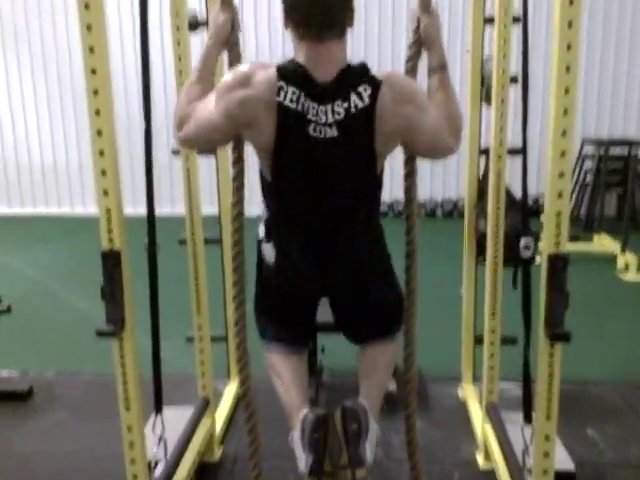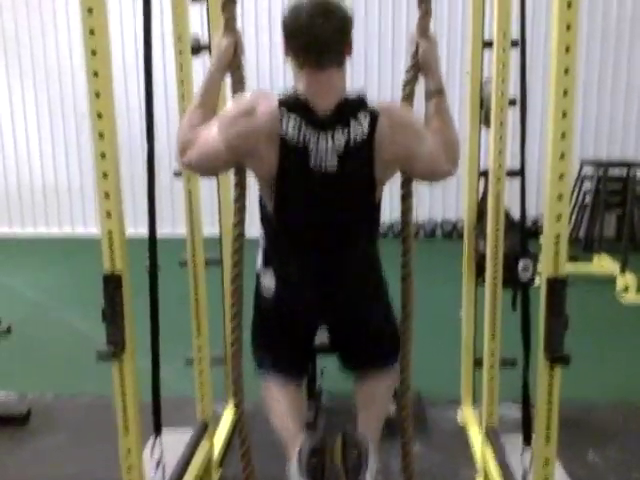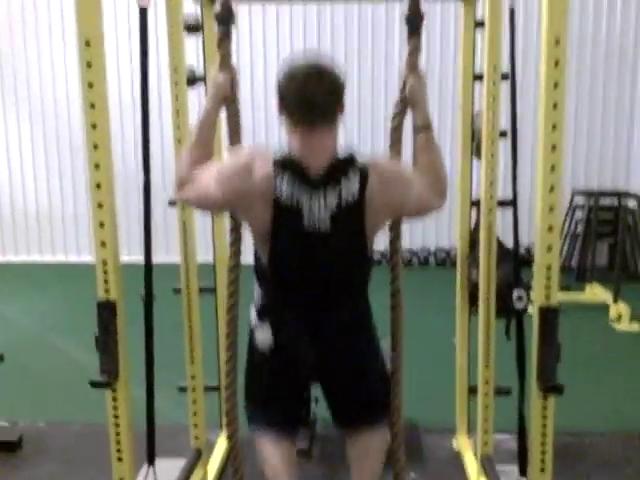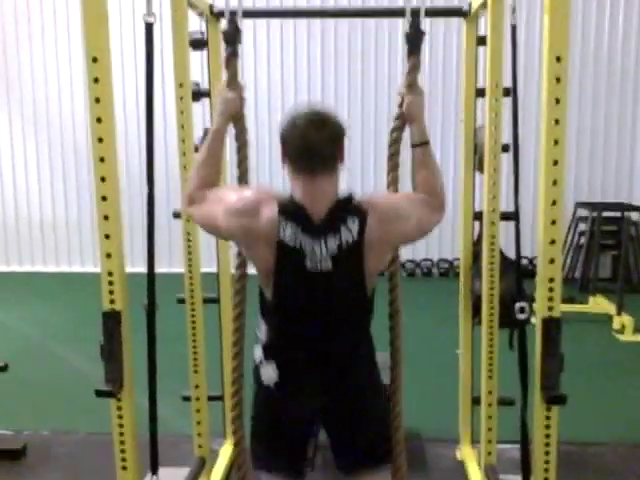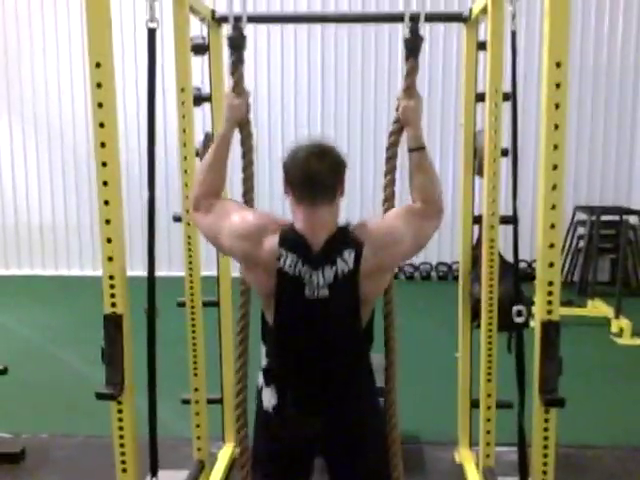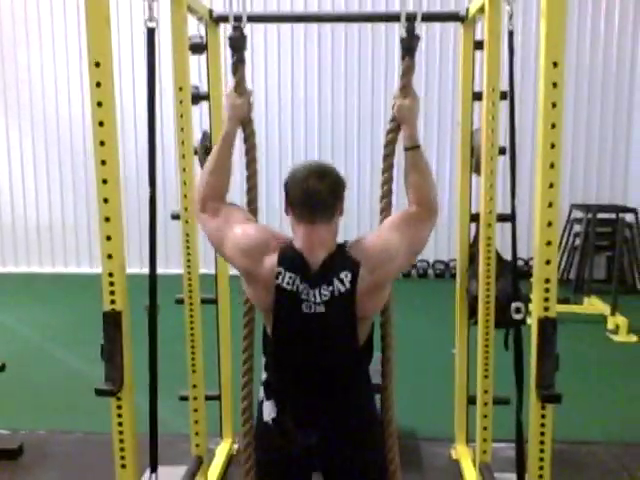
dt=0.1s
person 1, frame 1
left shoulder: (252, 88)
right shoulder: (392, 95)
left elbow: (186, 128)
right elbow: (449, 139)
left wrist: (213, 45)
right wrist: (436, 56)
left hip: (287, 252)
right hip: (359, 253)
left knee: (281, 339)
right knee: (382, 331)
left ankle: (302, 425)
right ankle: (365, 417)
person 1, frame 2
left shoulder: (254, 117)
right shoulder: (389, 125)
left elbow: (188, 149)
right elbow: (447, 160)
left wrist: (217, 69)
right wrist: (433, 79)
left hip: (285, 281)
right hip: (357, 281)
left knee: (279, 367)
right knee: (378, 363)
person 1, frame 3
left shoulder: (251, 174)
right shoulder: (377, 181)
left elbow: (185, 184)
right elbow: (436, 192)
left wrist: (214, 103)
right wrist: (420, 113)
left hip: (280, 337)
right hip: (349, 336)
left knee: (271, 427)
right knee: (370, 422)
person 1, frame 4
left shoulder: (258, 216)
right shoulder: (377, 221)
left elbow: (195, 198)
right elbow: (434, 205)
left wrist: (222, 120)
right wrist: (418, 127)
left hip: (283, 378)
right hip: (351, 378)
person 1, frame 5
left shoulder: (260, 245)
right shoulder: (374, 248)
left elbow: (201, 204)
right elbow: (431, 210)
left wrist: (228, 127)
right wrist: (415, 132)
left hip: (284, 403)
right hip: (351, 405)
person 1, frame 6
left shoulder: (261, 261)
right shoulder: (371, 266)
left elbow: (207, 205)
right elbow: (426, 209)
left wrist: (230, 126)
right wrist: (410, 130)
left hip: (283, 421)
right hip: (350, 421)
